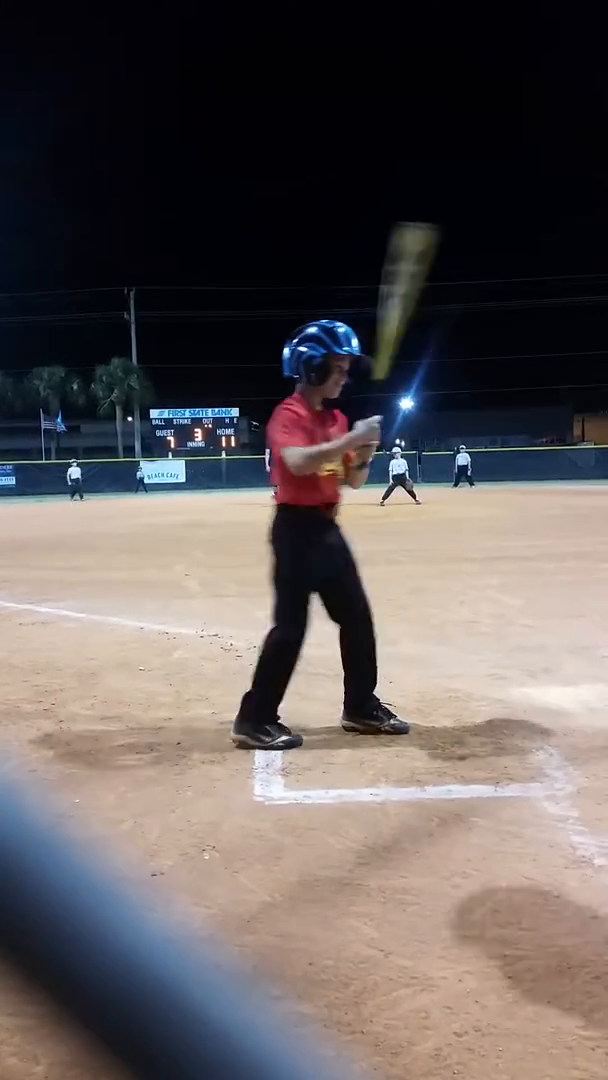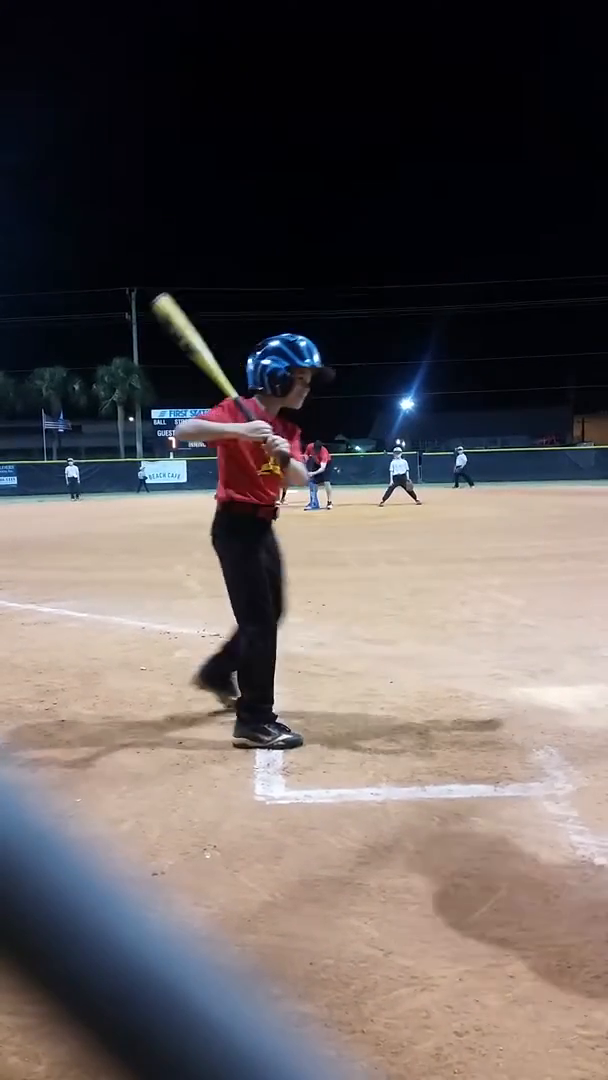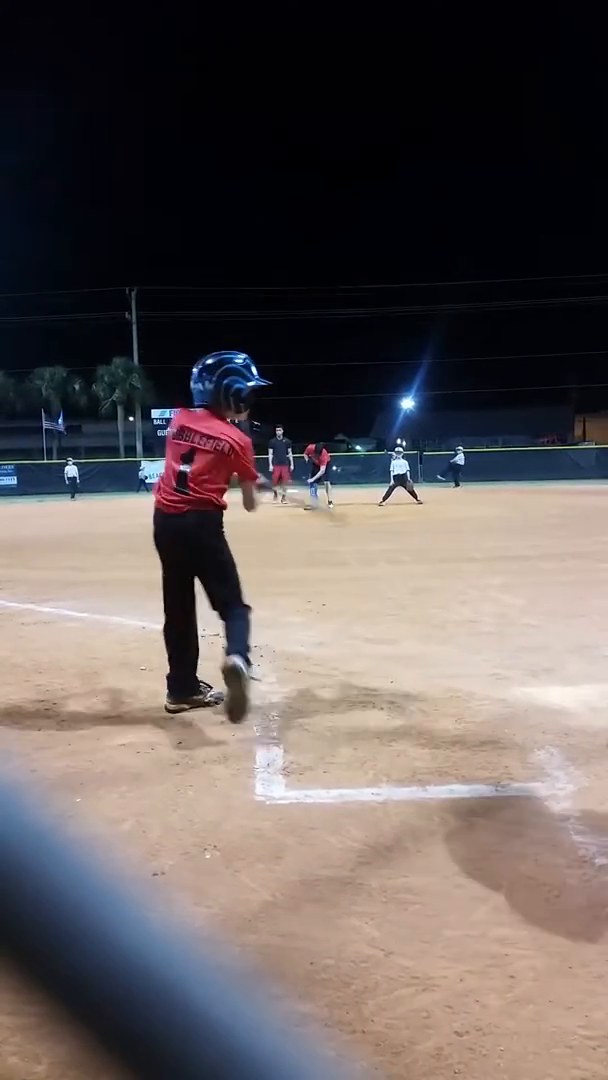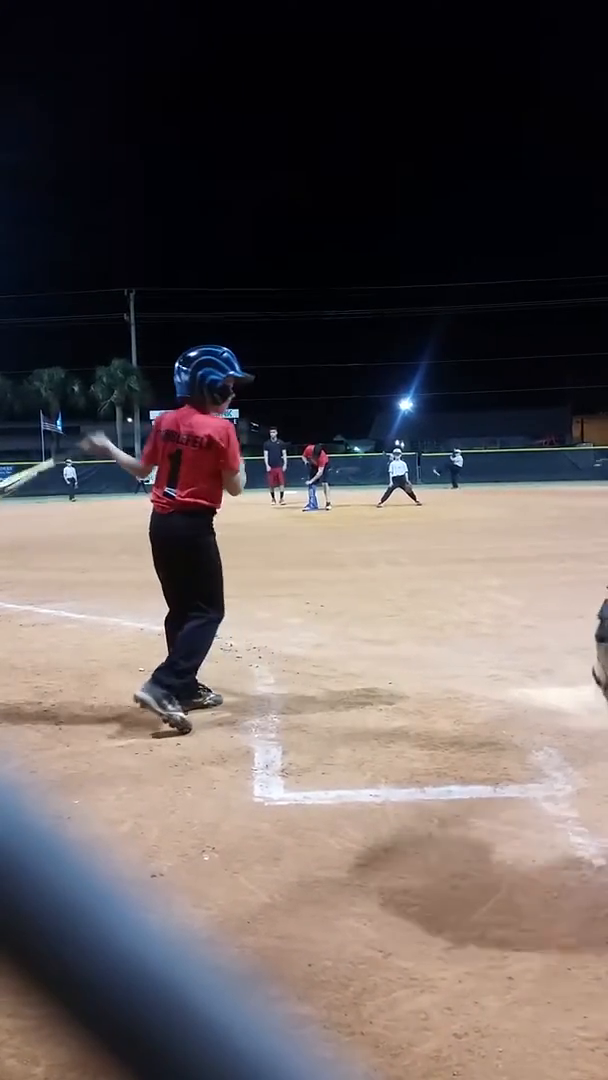
dt=0.4s
person 1, frame 1
left shoulder: (336, 419)
right shoulder: (291, 413)
left elbow: (352, 481)
right elbow: (296, 461)
left wrist: (364, 456)
right wrist: (348, 440)
left hip: (326, 526)
right hip: (294, 528)
left knee: (357, 615)
right knee: (291, 624)
left ankle: (362, 707)
right ankle: (254, 720)
person 1, frame 2
left shoulder: (288, 428)
right shoulder: (238, 410)
left elbow: (299, 478)
right elbow: (185, 430)
left wrist: (284, 455)
right wrist: (239, 431)
left hip: (260, 525)
right hip: (238, 525)
left knee: (265, 613)
right knee: (259, 619)
left ankle: (218, 672)
right ankle: (254, 721)
person 1, frame 3
left shoulder: (180, 419)
right shoulder: (237, 439)
right elbow: (250, 499)
left wrist: (247, 479)
right wrist: (251, 493)
left hip: (165, 520)
right hip: (201, 524)
left knee: (178, 606)
right knee: (231, 604)
left ankle: (182, 686)
right ankle: (238, 659)
person 1, frame 4
left shoulder: (164, 421)
right shoulder: (221, 428)
left elbow: (141, 469)
right elbow: (234, 487)
left wrist: (108, 447)
right wrist: (236, 459)
left hip: (161, 523)
right hip: (194, 526)
left knee: (182, 608)
right knee: (207, 612)
left ankle: (184, 686)
right ankle: (162, 687)
